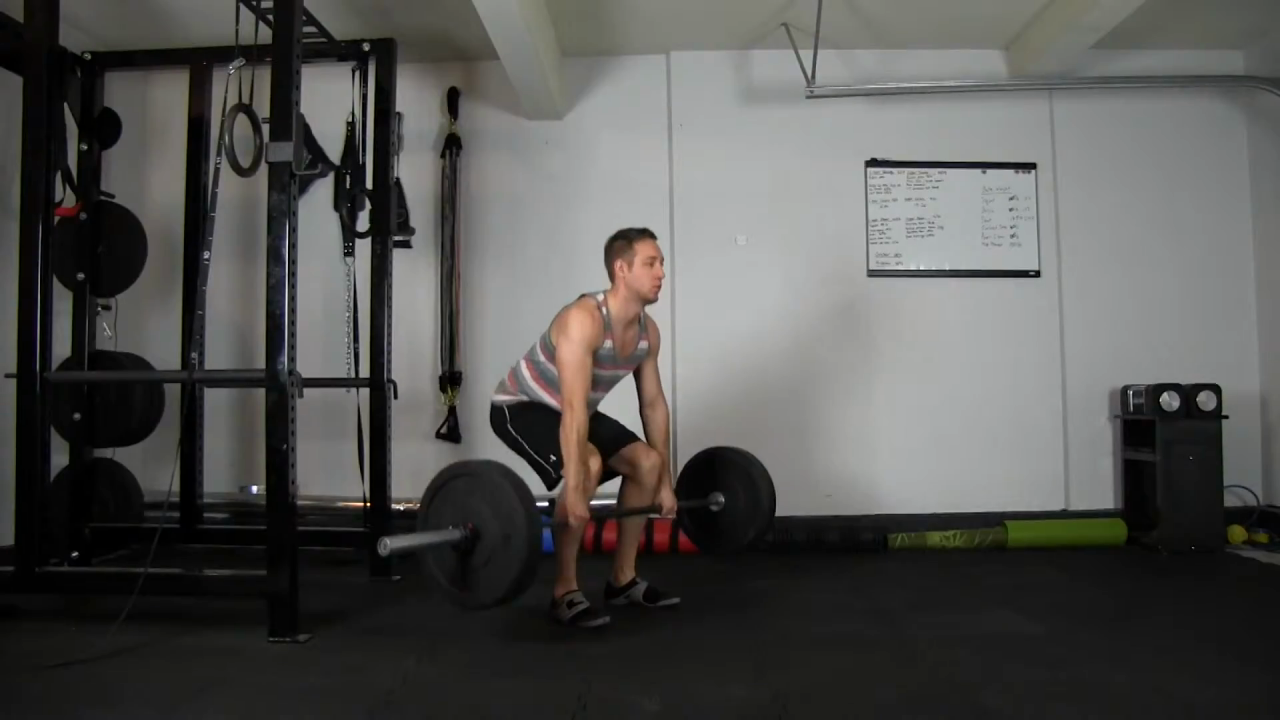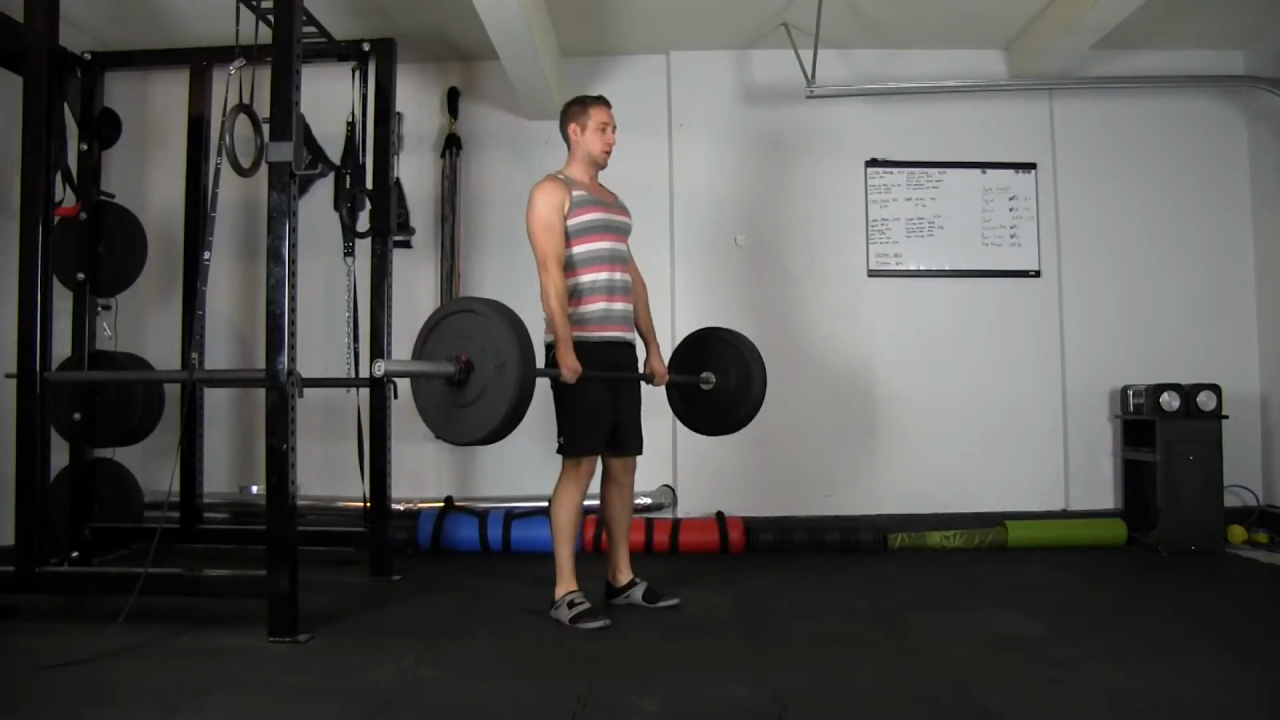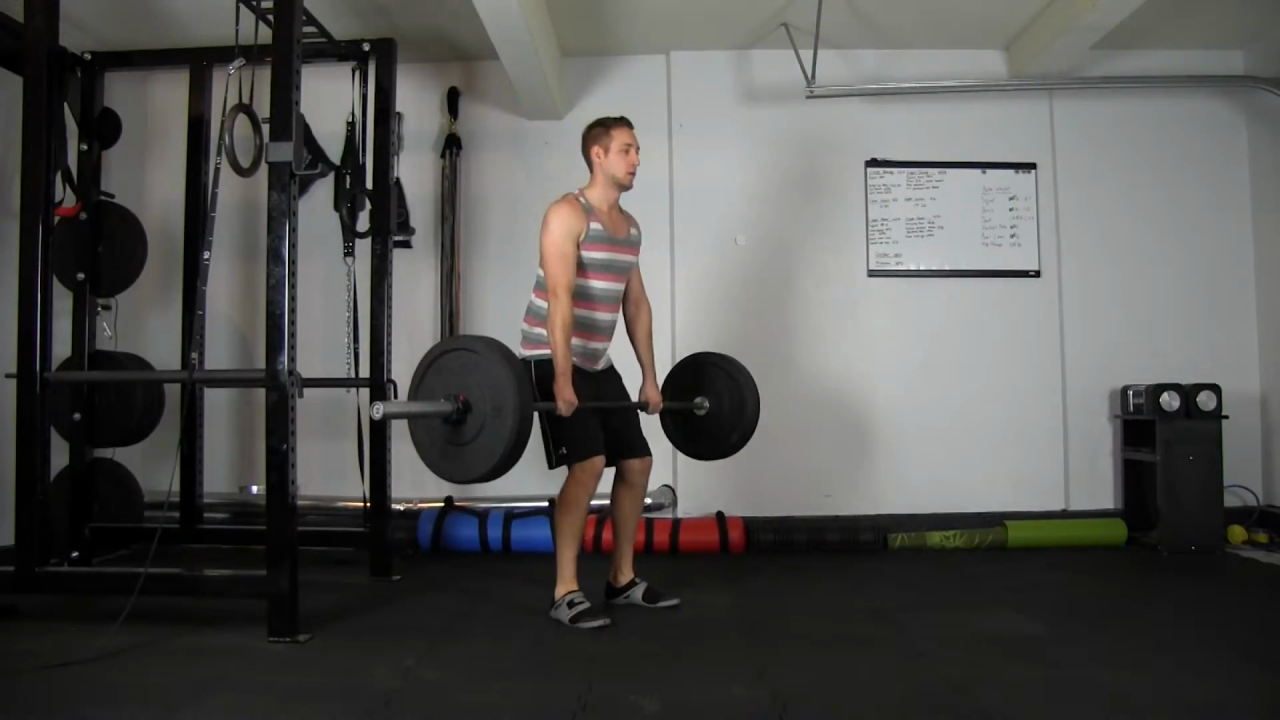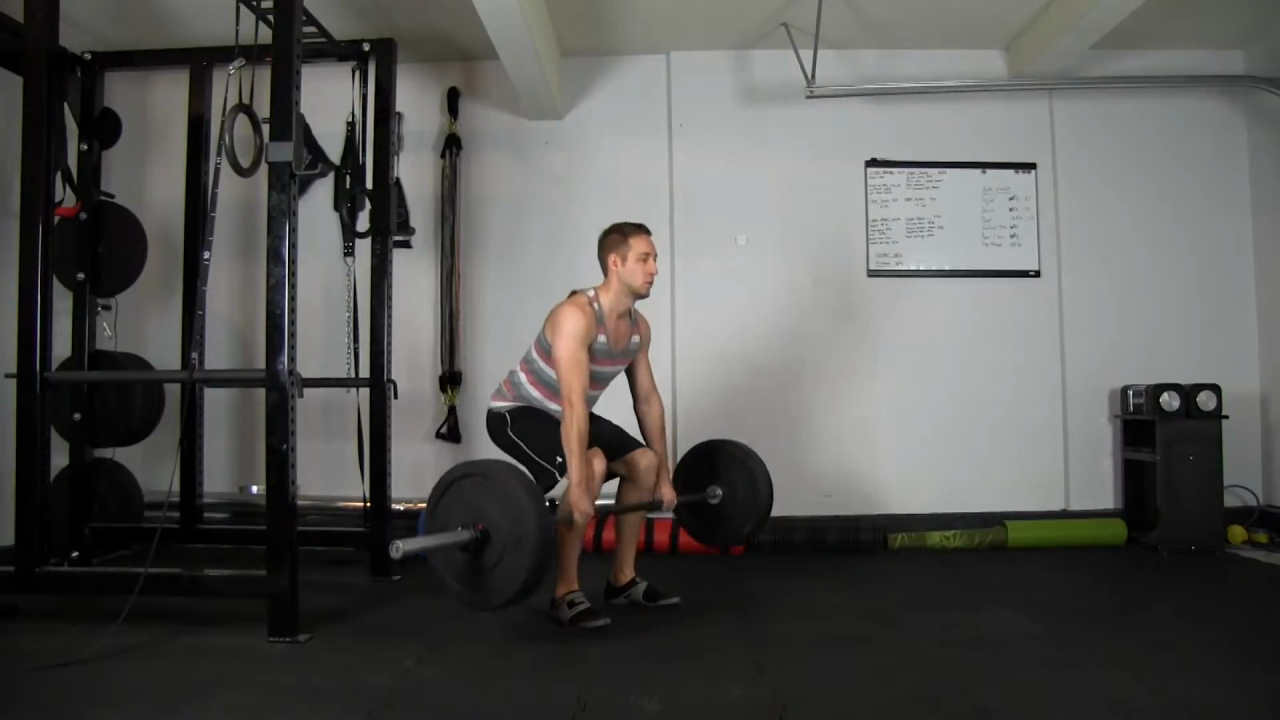
dt=1s
person 1, frame 1
left shoulder: (648, 331)
right shoulder: (583, 320)
left elbow: (654, 404)
right elbow: (572, 411)
left wrist: (665, 483)
right wrist: (574, 492)
left hip: (574, 412)
right hip: (521, 407)
left knee: (646, 462)
right knee: (588, 465)
left ankle: (623, 579)
right ankle: (565, 591)
person 1, frame 2
left shoulder: (612, 200)
right shoulder: (552, 192)
right elbow: (551, 274)
left wrist: (652, 347)
right wrist: (565, 347)
left hip: (620, 348)
right hip: (580, 348)
left knee: (622, 464)
right knee: (580, 464)
left ankle: (622, 579)
right ankle: (565, 593)
person 1, frame 3
left shoulder: (630, 226)
right shoulder: (567, 213)
left elbow: (636, 304)
right elbow: (559, 298)
left wrist: (649, 377)
right wrist: (561, 377)
left hip: (599, 365)
right hip: (552, 363)
left knee: (636, 463)
right knee: (587, 465)
left ankle: (623, 578)
right ankle: (566, 592)
person 1, frame 4
left shoulder: (639, 326)
right shoulder: (577, 315)
left elbow: (647, 399)
right elbow: (573, 404)
left wrist: (664, 475)
right wrist: (577, 483)
left hip: (560, 414)
right hip: (516, 411)
left knee: (642, 463)
right knee: (592, 466)
left ankle: (623, 579)
right ankle: (566, 592)
